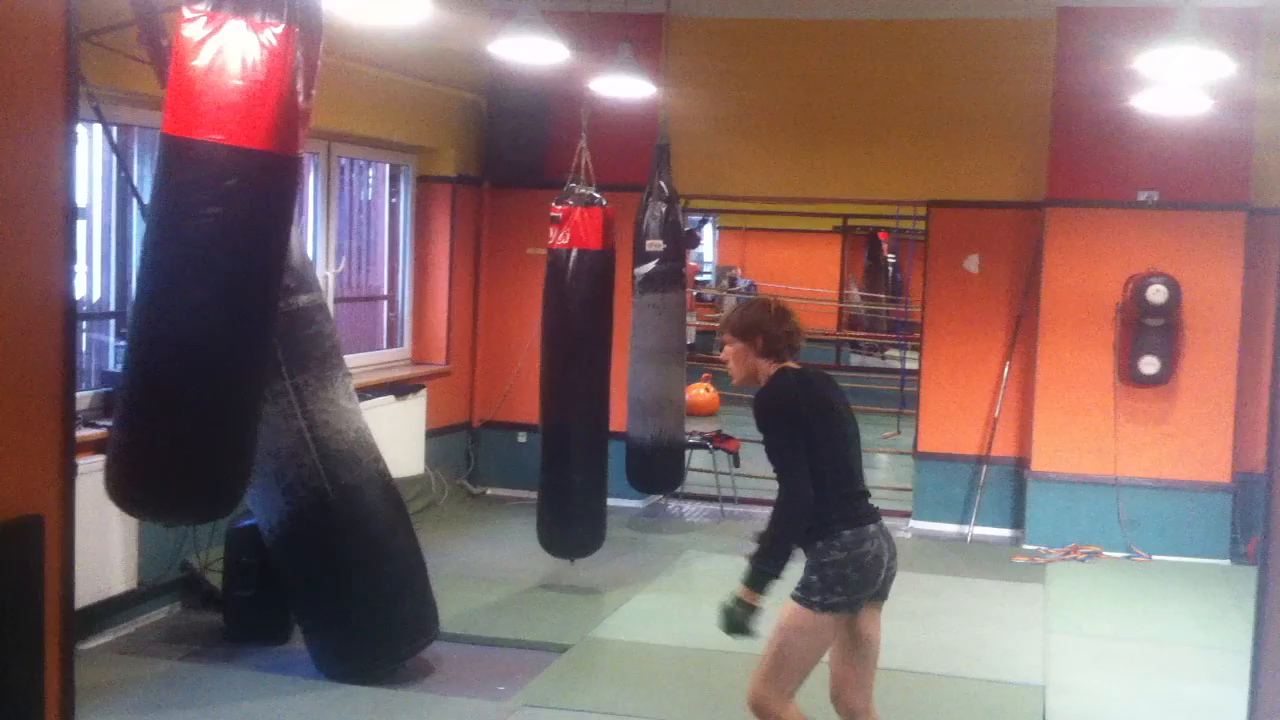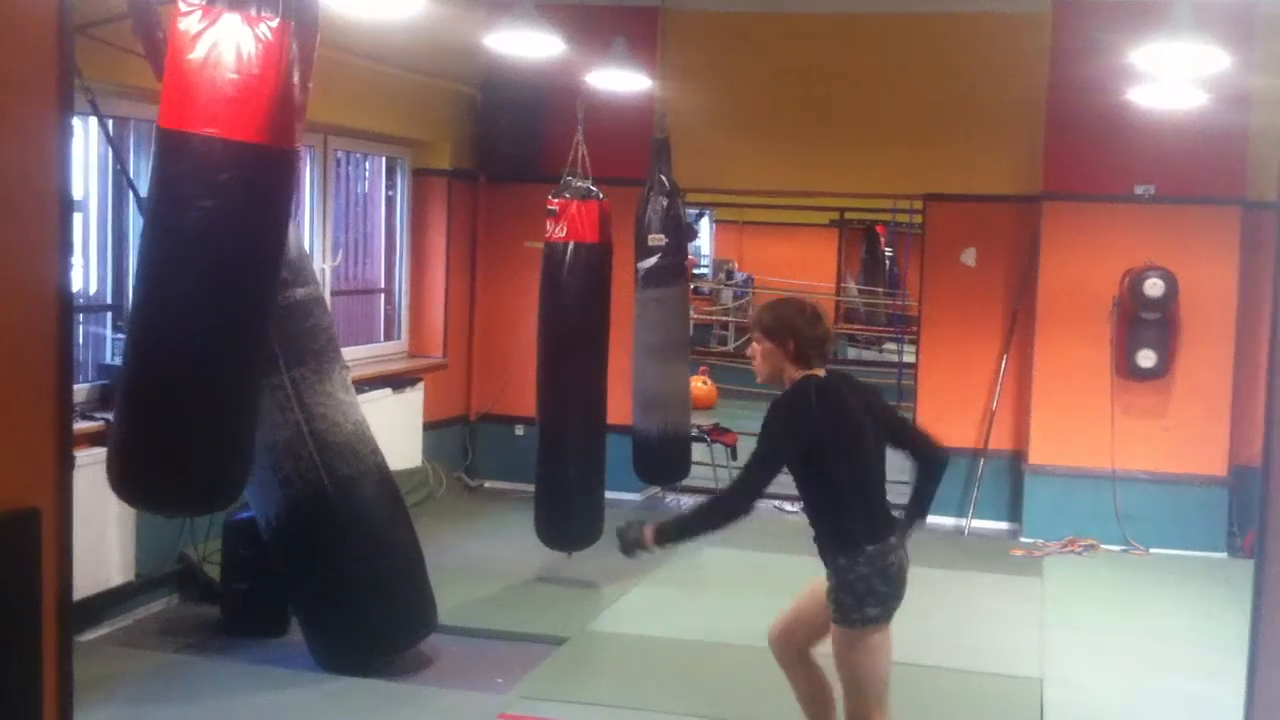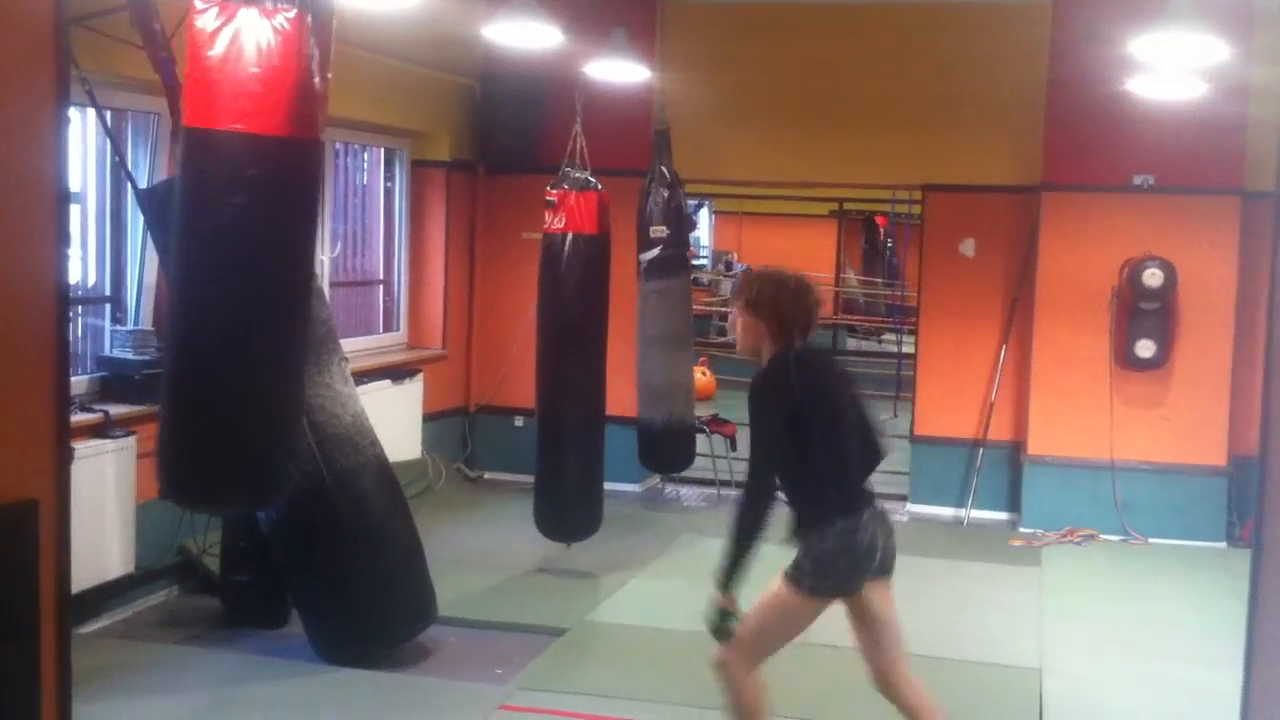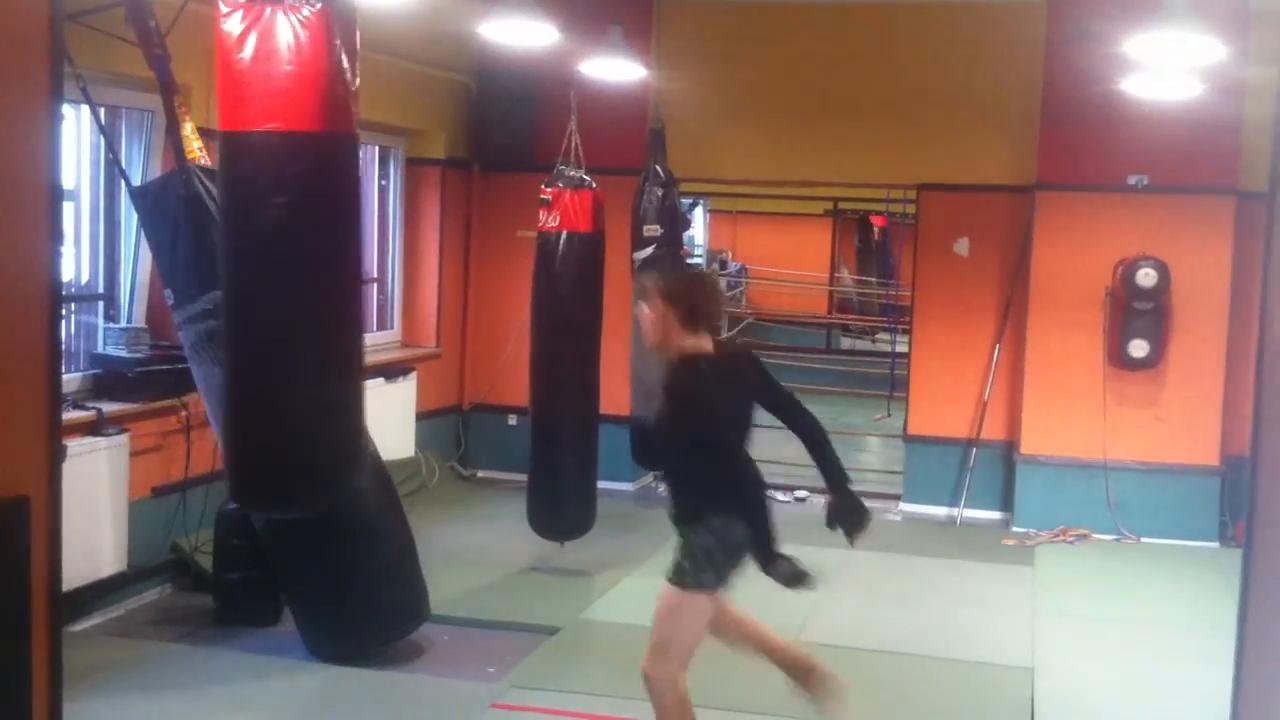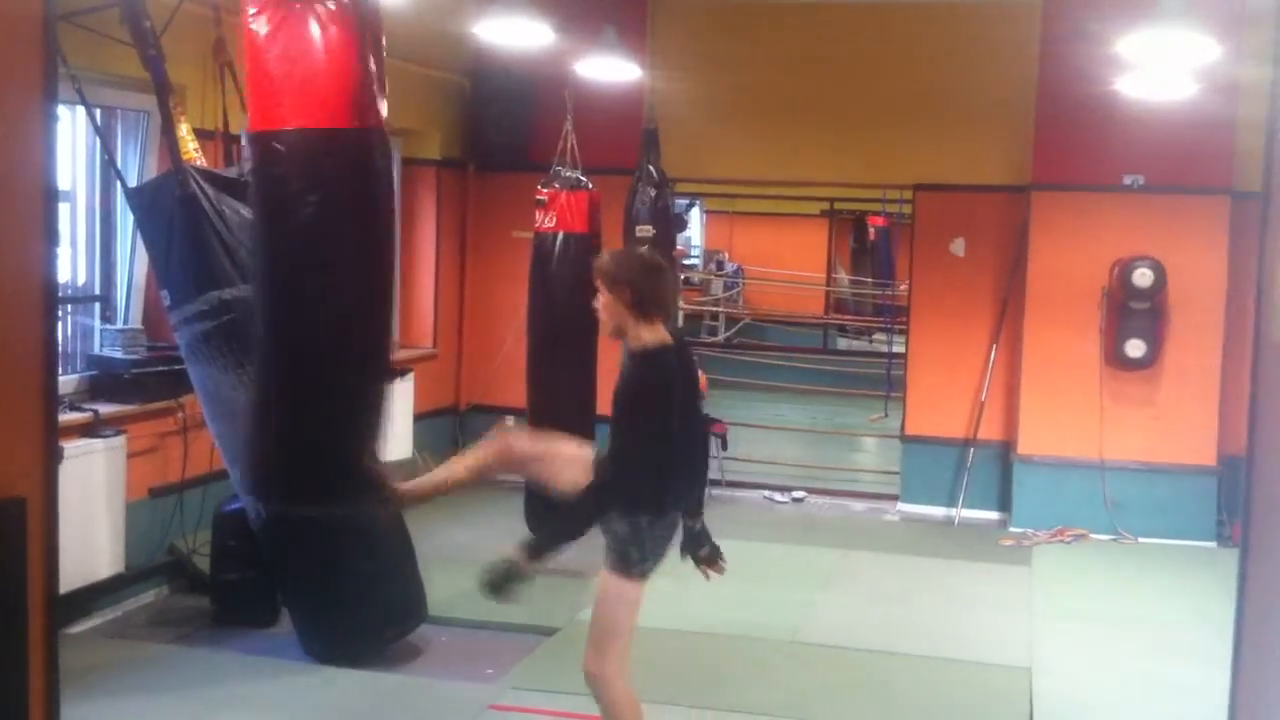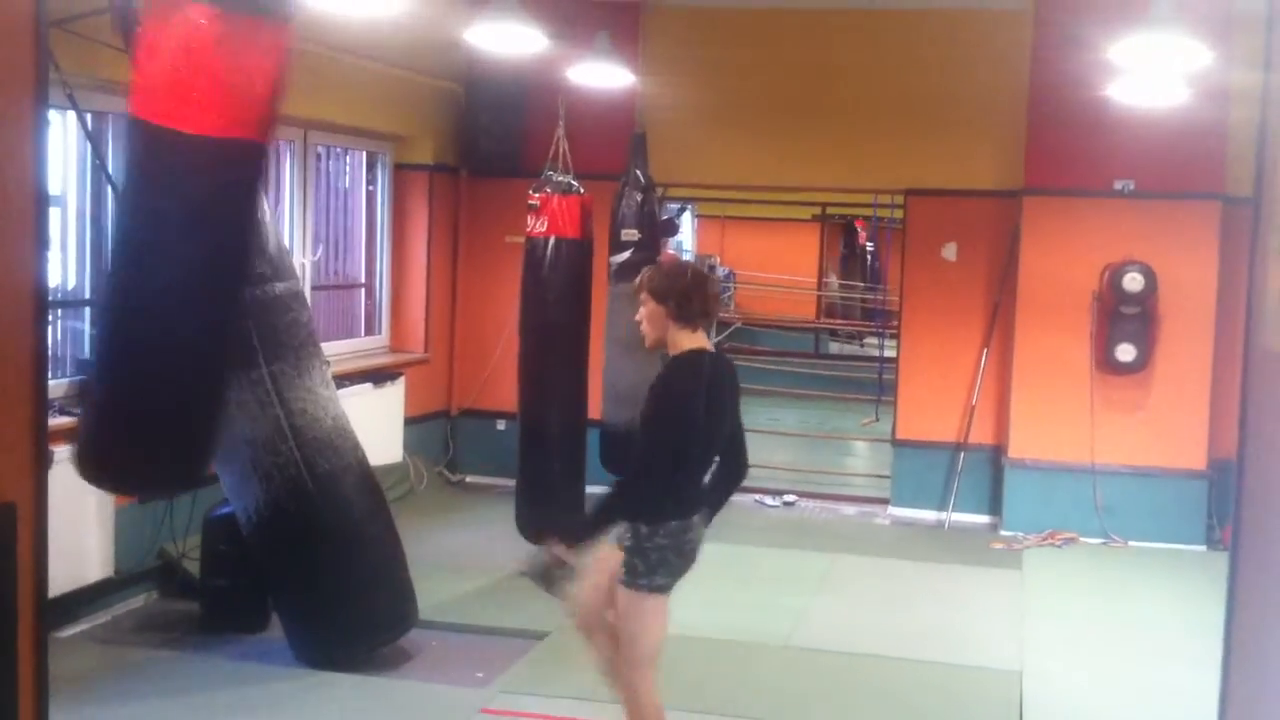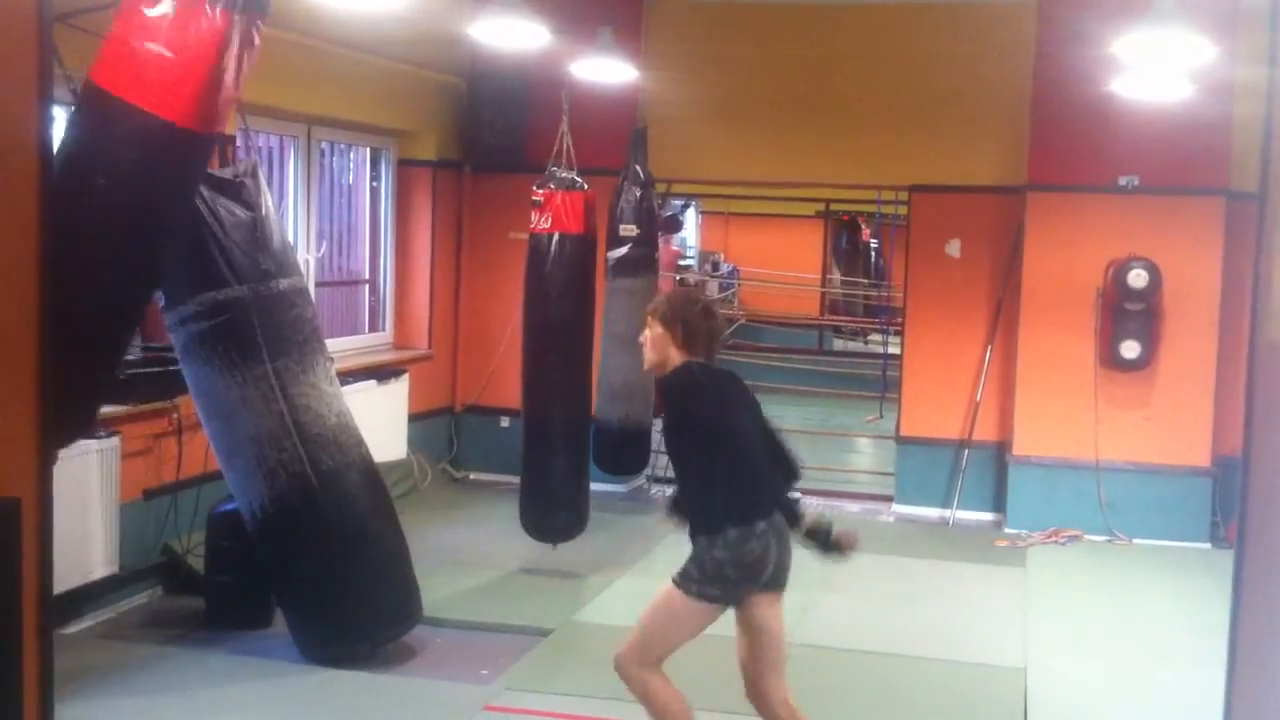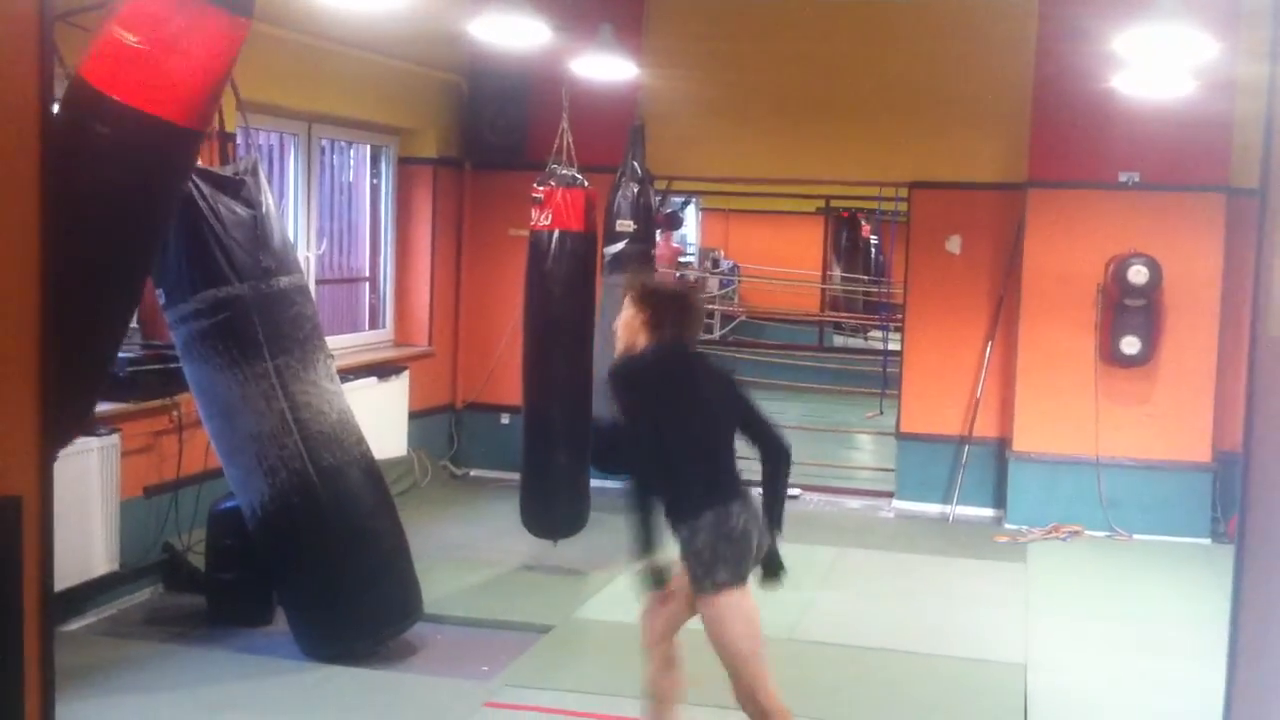
dt=0.3s
person 1, frame 1
left shoulder: (775, 398)
right shoulder: (820, 387)
left elbow: (796, 497)
left wrist: (751, 588)
right wrist: (775, 541)
left hip: (837, 559)
right hip: (875, 547)
person 1, frame 2
left shoulder: (794, 408)
right shoulder: (854, 392)
left elbow: (739, 497)
right elbow: (933, 455)
left wrist: (656, 535)
right wrist: (910, 519)
left hip: (860, 565)
right hip: (881, 552)
right knee: (785, 640)
person 1, frame 3
left shoulder: (772, 382)
right shoulder: (822, 366)
left elbow: (759, 488)
right elbow: (871, 451)
left wrist: (726, 584)
left hip: (833, 542)
right hip: (869, 529)
left knee: (735, 660)
right knee: (892, 677)
person 1, frame 4
left shoulder: (686, 385)
right shoulder: (735, 362)
left elbow: (732, 465)
right elbow: (804, 423)
left wrist: (767, 553)
right wrist: (840, 490)
left hip: (711, 530)
right hip: (736, 518)
left knee: (660, 671)
right knee: (705, 614)
right ankle: (803, 668)
person 1, frame 5
left shoulder: (646, 376)
right shoulder: (674, 358)
left elbow: (610, 485)
right elbow: (696, 445)
left wrist: (530, 556)
right wrist: (695, 525)
left hip: (641, 524)
right hip: (631, 495)
left knee: (604, 668)
right knee: (510, 442)
right ankle: (412, 489)
person 1, frame 6
left shoulder: (677, 381)
right shoulder: (718, 370)
left elbow: (642, 480)
right elbow: (735, 465)
left wrist: (568, 544)
left hip: (655, 536)
right hip: (673, 524)
left knee: (636, 680)
right knee: (588, 610)
person 1, frame 7
left shoulder: (679, 387)
right shoulder: (726, 385)
left elbow: (745, 455)
right elbow: (783, 466)
left wrist: (801, 524)
left hip: (724, 550)
right hip: (765, 544)
left knee: (633, 663)
person 1, frame 8
left shoulder: (631, 373)
right shoulder: (709, 372)
left elbow: (643, 465)
right elbow: (776, 452)
left wrist: (650, 558)
right wrist: (768, 534)
left hip: (708, 532)
right hip: (739, 524)
right knee: (656, 628)
